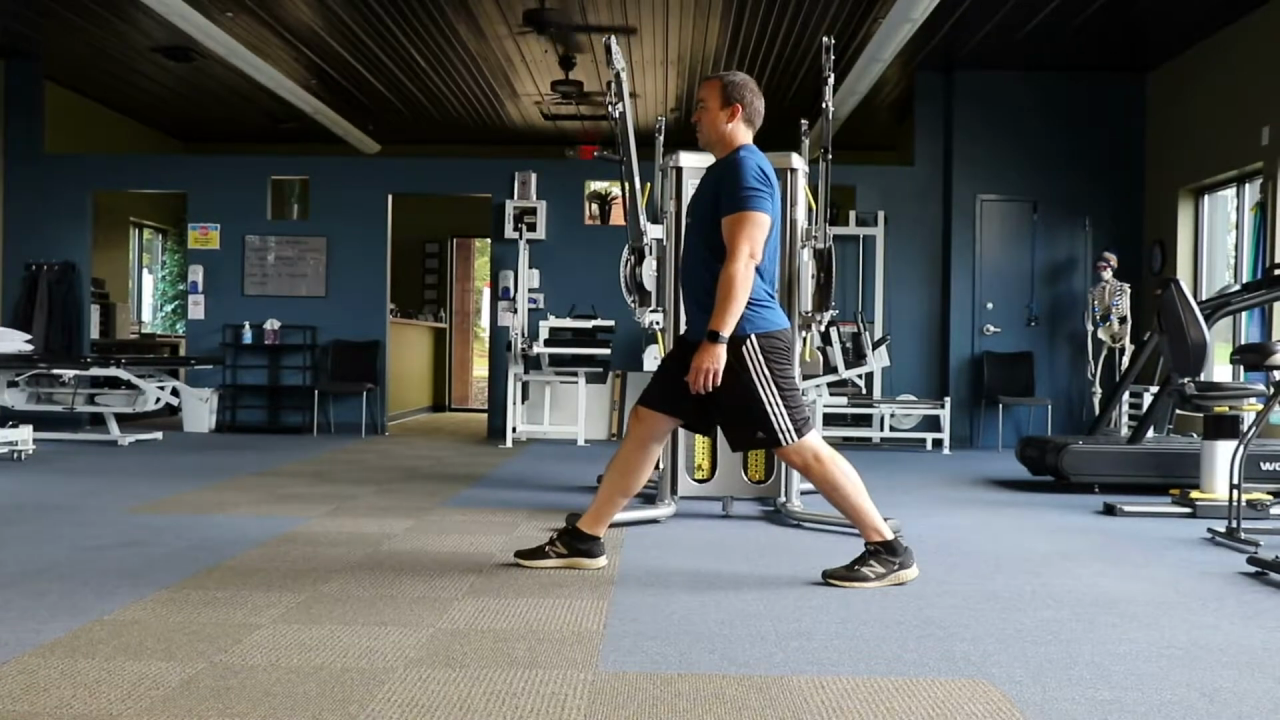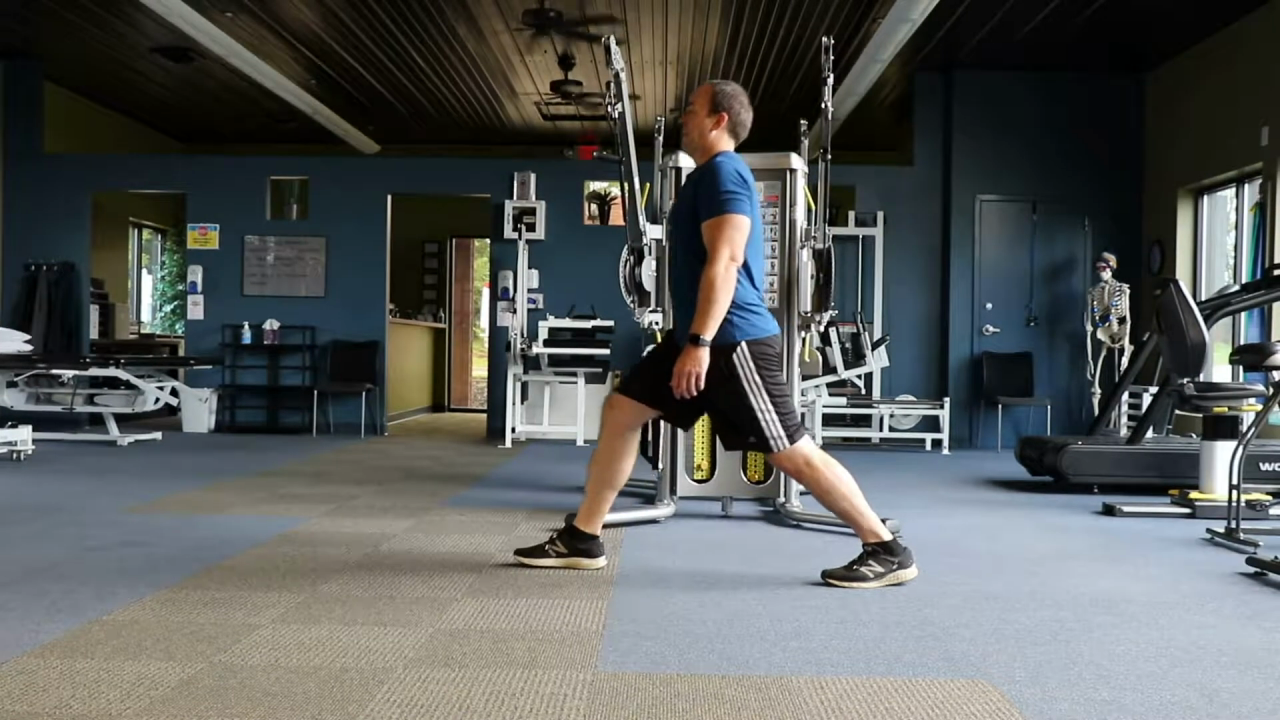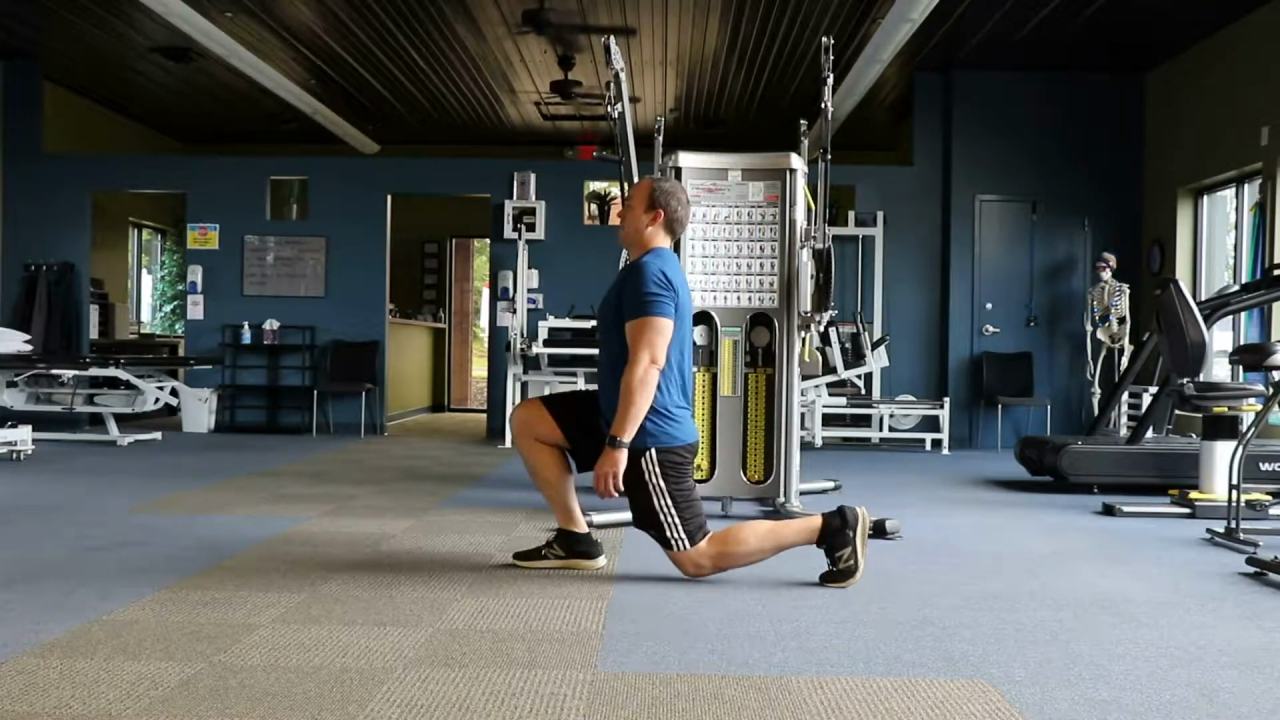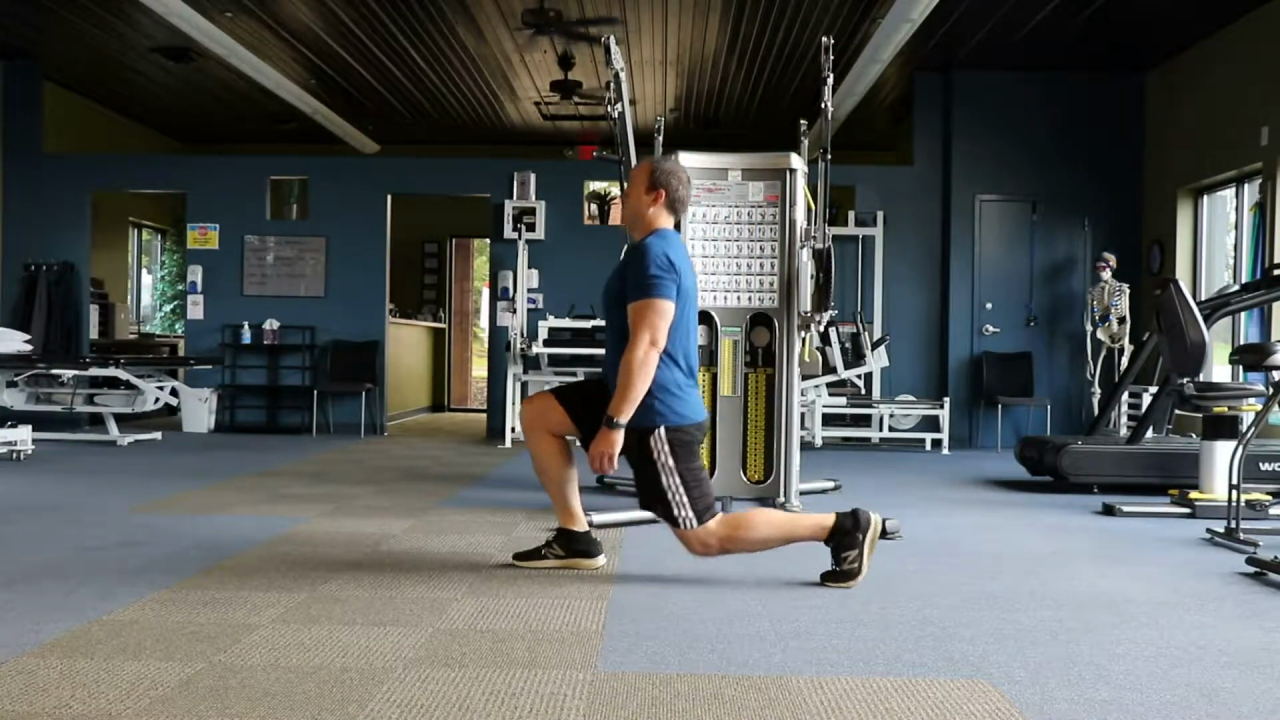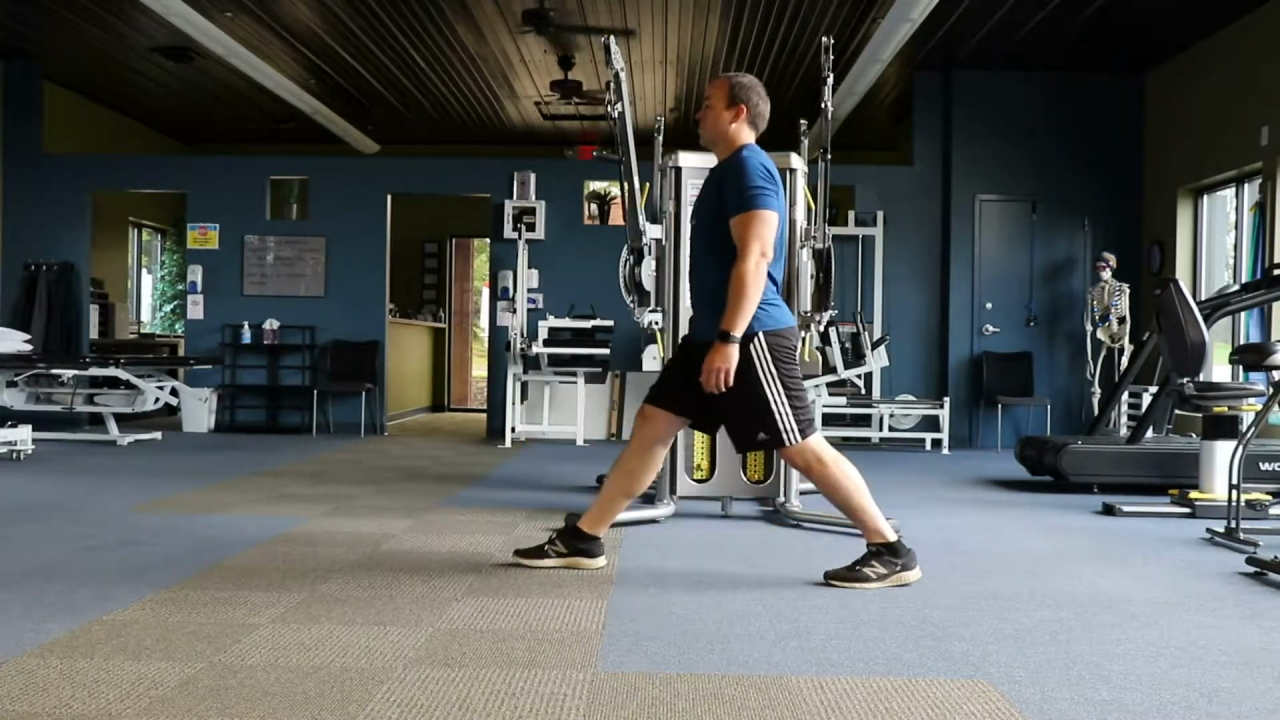
dt=1s
person 1, frame 1
left shoulder: (745, 168)
right shoulder: (726, 170)
left elbow: (743, 258)
left wrist: (717, 339)
left hip: (744, 337)
right hip: (709, 334)
left knee: (798, 446)
right knee: (645, 424)
left ankle: (889, 550)
right ankle: (583, 539)
person 1, frame 2
left shoulder: (723, 171)
right shoulder: (710, 176)
left elbow: (725, 261)
left wrist: (699, 342)
left hip: (734, 340)
right hip: (707, 337)
left knee: (791, 453)
right knee: (620, 412)
left ankle: (887, 549)
right ankle: (582, 539)
person 1, frame 3
left shoulder: (648, 271)
right shoulder: (658, 268)
left elbow: (647, 364)
left wrist: (617, 445)
left hip: (650, 434)
right hip: (639, 422)
left knee: (698, 559)
right knee: (527, 420)
left ankle: (834, 526)
right ankle: (576, 540)
person 1, frame 4
left shoulder: (652, 252)
right shoulder: (661, 250)
left elbow: (647, 346)
left wrist: (613, 424)
right wrist: (617, 414)
left hip: (659, 413)
right hip: (644, 403)
left knee: (706, 537)
right knee: (537, 413)
left ankle: (844, 528)
right ankle: (575, 538)
person 1, frame 5
left shoulder: (749, 166)
right shoulder: (731, 171)
left elbow: (755, 257)
left wrist: (729, 338)
left hip: (752, 334)
right hip: (722, 334)
left knee: (802, 447)
right knee: (651, 425)
left ankle: (891, 550)
right ankle: (582, 540)
